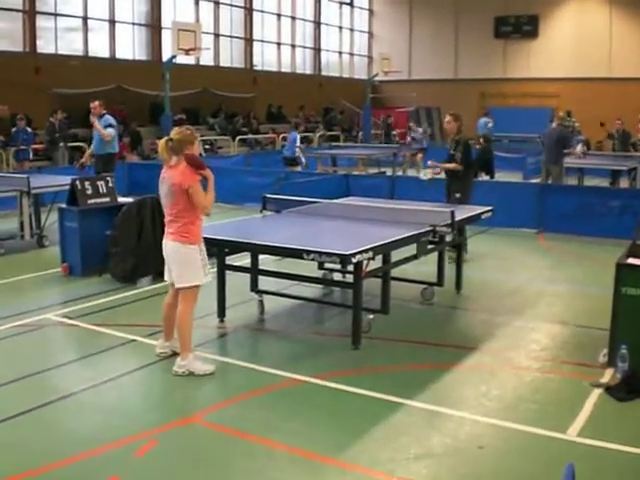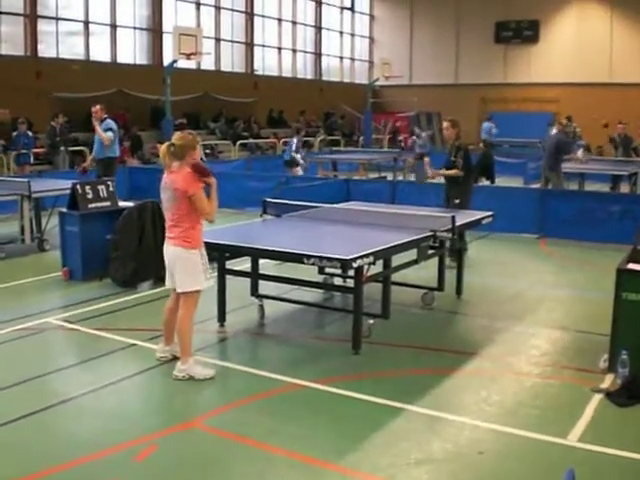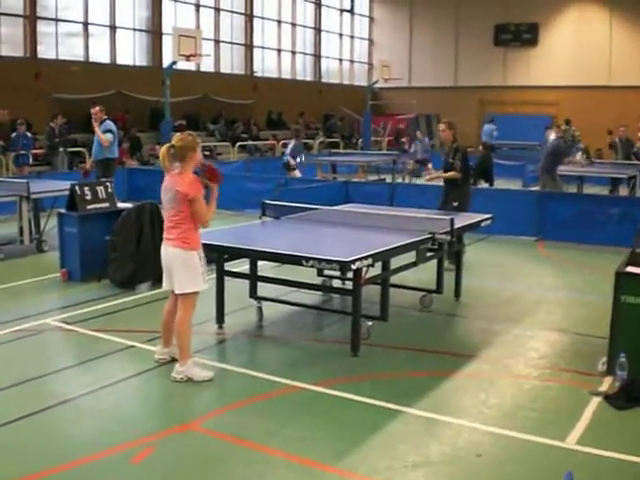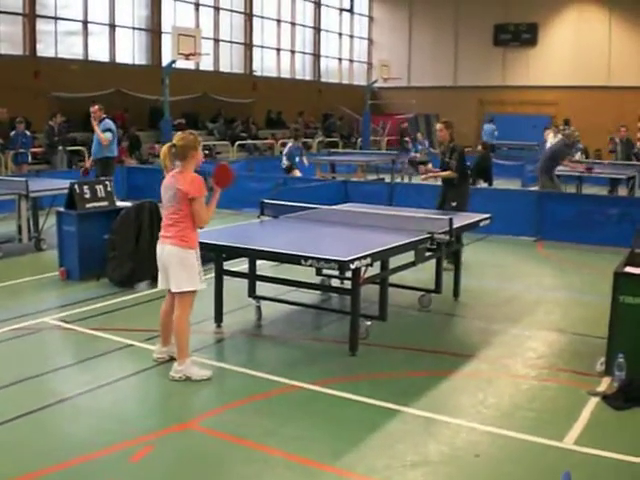
dt=0.1s
person 1, frame 1
left shoulder: (167, 171)
right shoulder: (188, 172)
right elbow: (206, 208)
right wrist: (210, 180)
left hip: (171, 239)
right hip: (187, 242)
left knee: (174, 294)
right knee: (187, 301)
left ankle: (166, 343)
right ankle: (185, 360)
person 1, frame 2
left shoulder: (168, 177)
right shoulder: (190, 178)
right elbow: (209, 215)
right wrist: (212, 187)
left hip: (171, 245)
right hip: (187, 248)
left knee: (176, 299)
right knee: (188, 306)
left ankle: (166, 347)
right ankle: (185, 364)
person 1, frame 3
left shoulder: (170, 179)
right shoulder: (192, 181)
right elbow: (205, 220)
right wrist: (214, 192)
left hip: (169, 246)
right hip: (186, 249)
left knee: (174, 301)
right knee: (186, 308)
left ankle: (165, 349)
right ankle: (183, 366)
person 1, frame 4
left shoulder: (169, 178)
right shoulder: (194, 181)
right elbow: (201, 222)
right wrist: (215, 195)
left hip: (165, 244)
right hip: (183, 248)
left knee: (171, 300)
right knee: (184, 307)
left ankle: (163, 348)
right ankle: (182, 365)
person 2, frame 1
left shoulder: (462, 142)
right shoulder: (452, 140)
left elbow: (460, 165)
left wrist: (439, 166)
right wrist: (441, 169)
left hip: (461, 183)
right hip: (453, 182)
person 2, frame 2
left shoulder: (461, 148)
right shoulder: (450, 147)
left elbow: (460, 171)
left wrist: (440, 174)
right wrist: (438, 173)
left hip: (461, 188)
right hip: (451, 187)
left ankle: (456, 257)
right ankle: (460, 249)
person 2, frame 3
left shoulder: (459, 150)
right shoulder: (447, 149)
left elbow: (458, 173)
left wrist: (438, 176)
right wrist: (435, 174)
left hip: (459, 191)
right hip: (449, 189)
left ankle: (454, 259)
right ankle: (455, 253)
person 2, frame 4
left shoulder: (456, 149)
right shoulder: (444, 149)
left elbow: (453, 172)
left wrist: (433, 174)
right wrist: (431, 170)
left hip: (458, 192)
left ankle: (451, 261)
right ankle: (448, 255)
